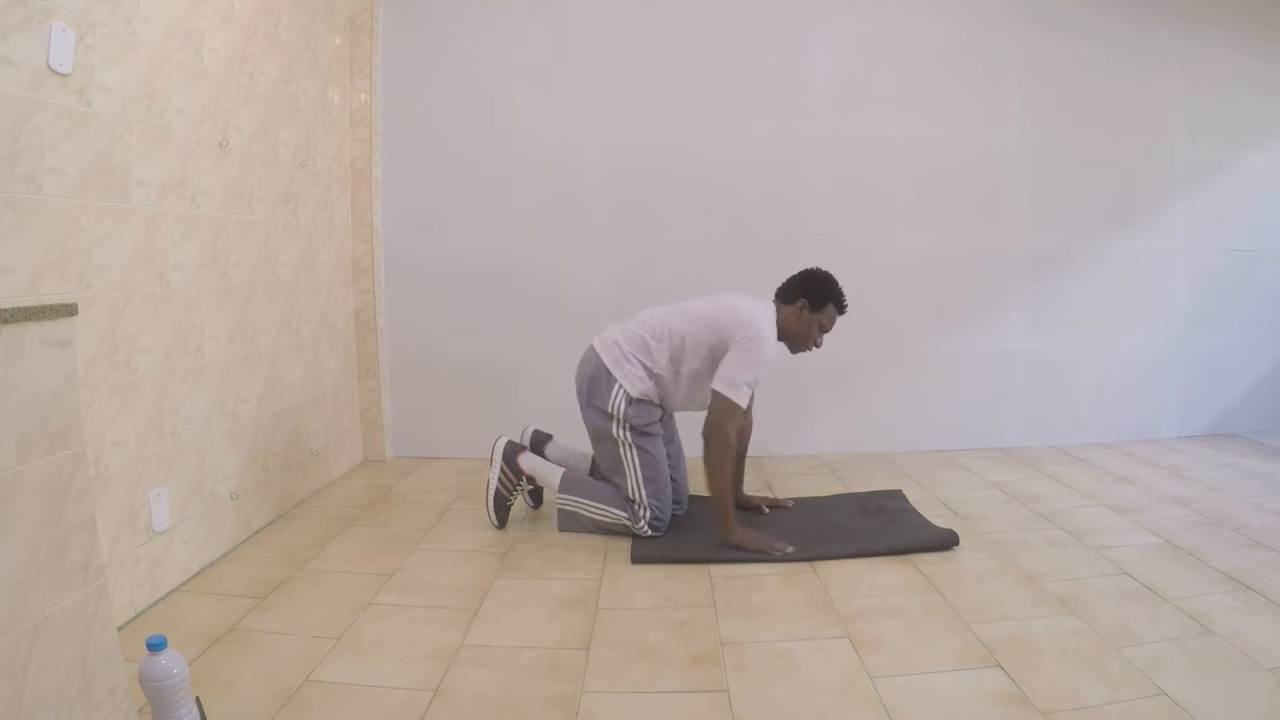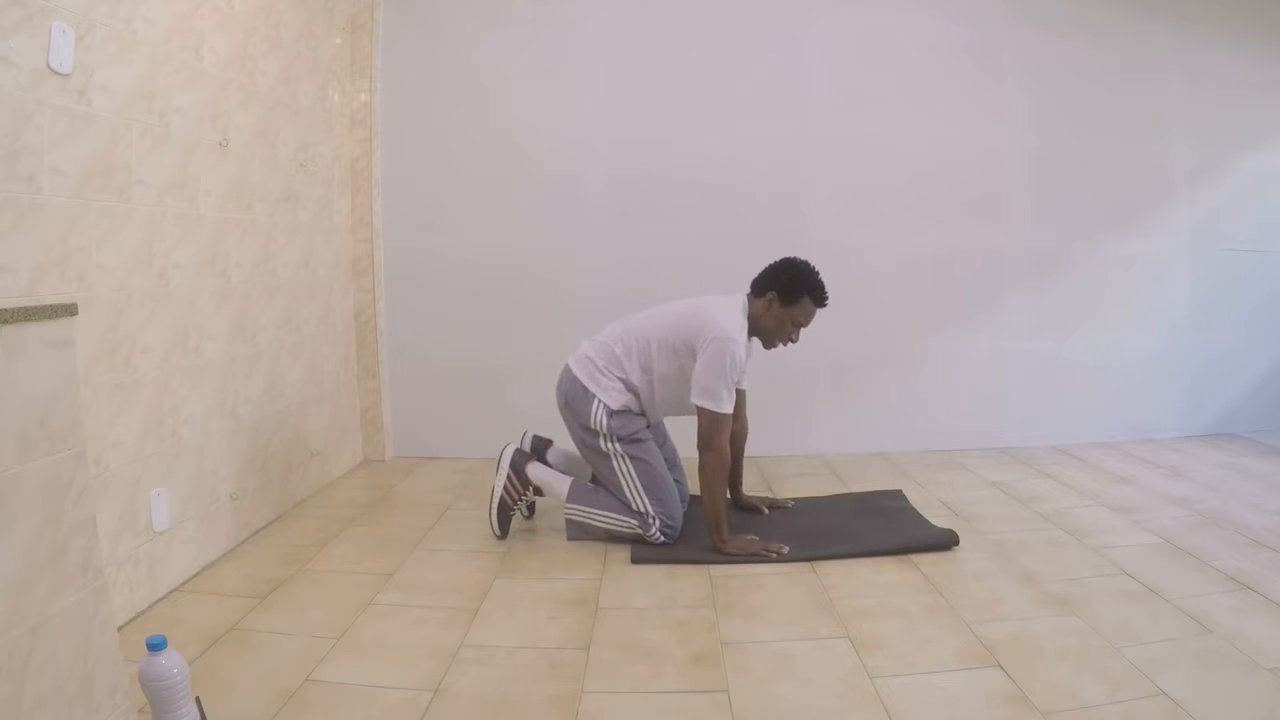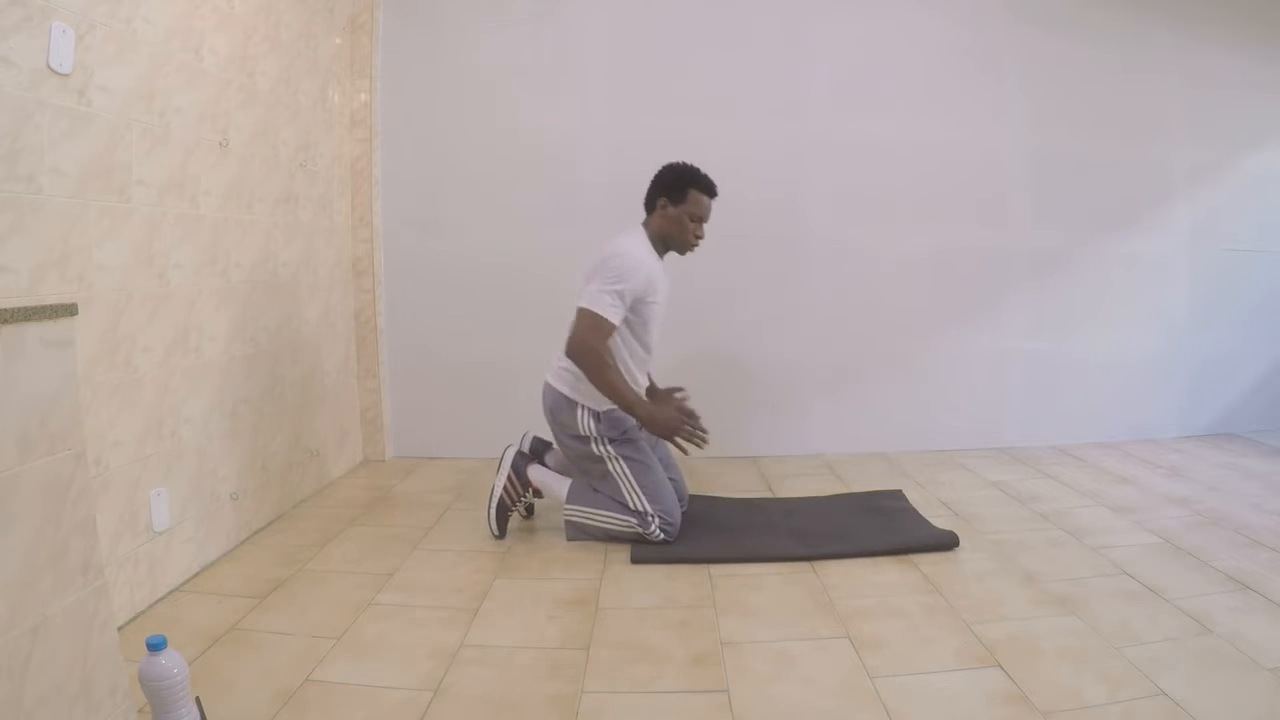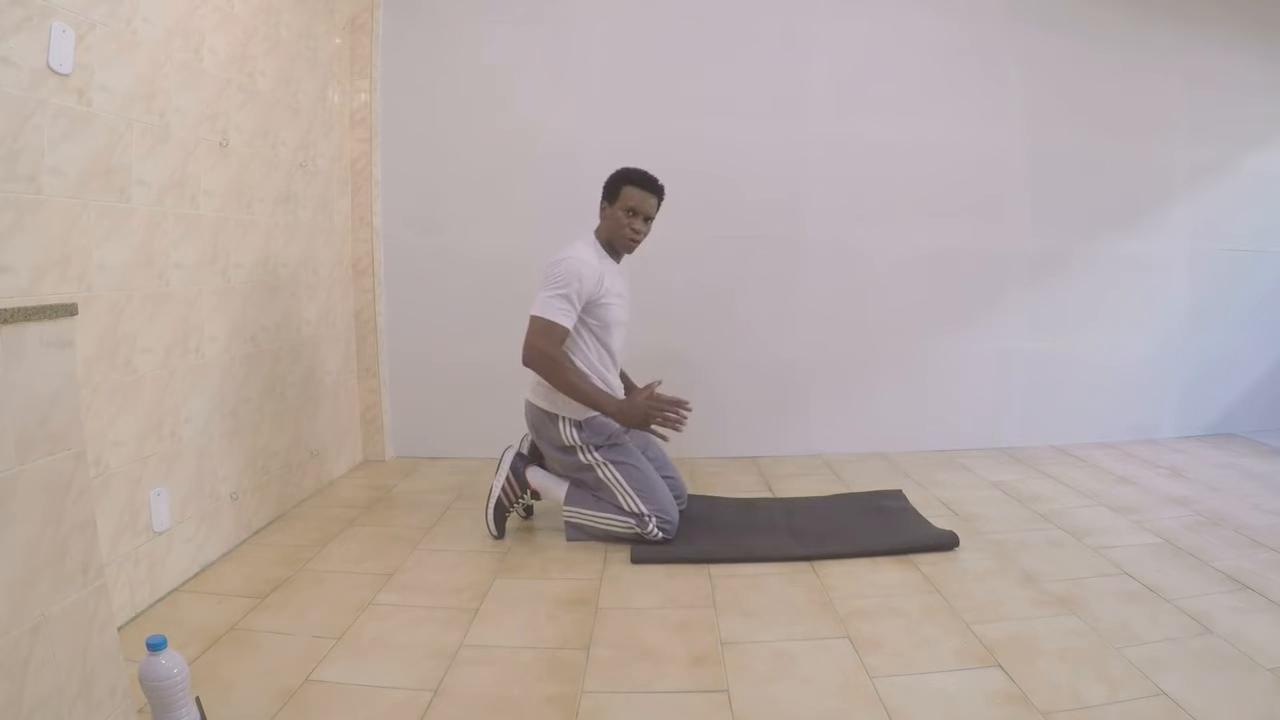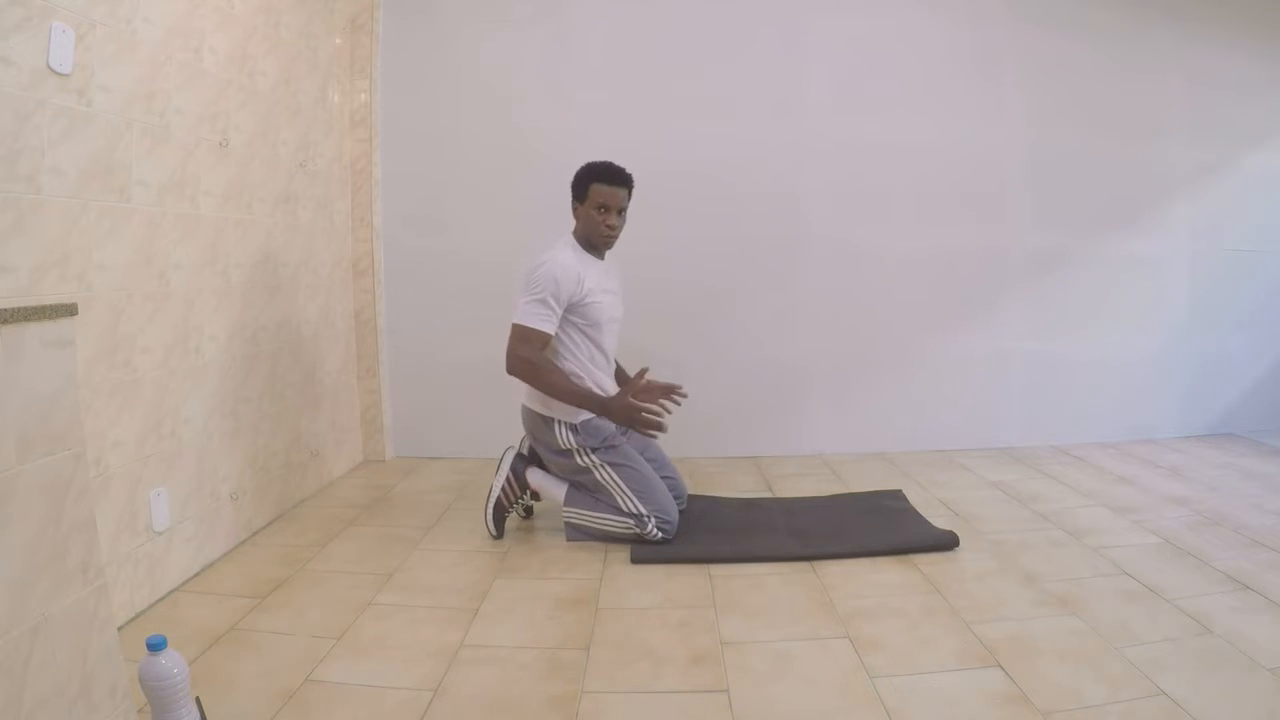
dt=1s
person 1, frame 1
left shoulder: (752, 320)
right shoulder: (759, 339)
left elbow: (740, 420)
right elbow: (718, 432)
left wrist: (737, 494)
right wrist: (729, 528)
left hip: (628, 378)
right hip: (616, 381)
left knee: (674, 500)
right knee: (649, 517)
left ankle: (546, 451)
right ankle: (521, 464)
person 1, frame 2
left shoulder: (733, 321)
right shoulder: (726, 337)
left elbow: (736, 422)
right elbow: (713, 445)
left wrist: (737, 493)
right wrist: (722, 538)
left hip: (616, 392)
right hip: (596, 396)
left knee: (676, 496)
right knee: (661, 522)
left ankle: (546, 457)
right ankle: (530, 476)
person 1, frame 3
left shoulder: (647, 259)
right shoulder: (630, 260)
right elbow: (582, 346)
left wrist: (655, 397)
right wrist: (647, 414)
left hip: (611, 405)
right hip: (586, 408)
left knee: (675, 496)
right knee: (662, 522)
left ankle: (544, 457)
right ankle: (532, 477)
person 1, frame 4
left shoulder: (612, 268)
right shoulder: (577, 265)
right elbow: (537, 353)
left wrist: (637, 397)
right wrist: (619, 408)
left hip: (599, 414)
right hip: (571, 420)
left knee: (675, 495)
right knee: (660, 521)
left ankle: (542, 462)
right ankle: (530, 478)
person 1, frame 5
left shoulder: (604, 267)
right shoulder: (558, 268)
right elbow: (521, 359)
left wrist: (630, 387)
right wrist: (607, 407)
left hip: (600, 415)
right hip: (569, 423)
left knee: (675, 495)
right knee: (660, 520)
left ankle: (543, 465)
right ankle: (530, 480)
